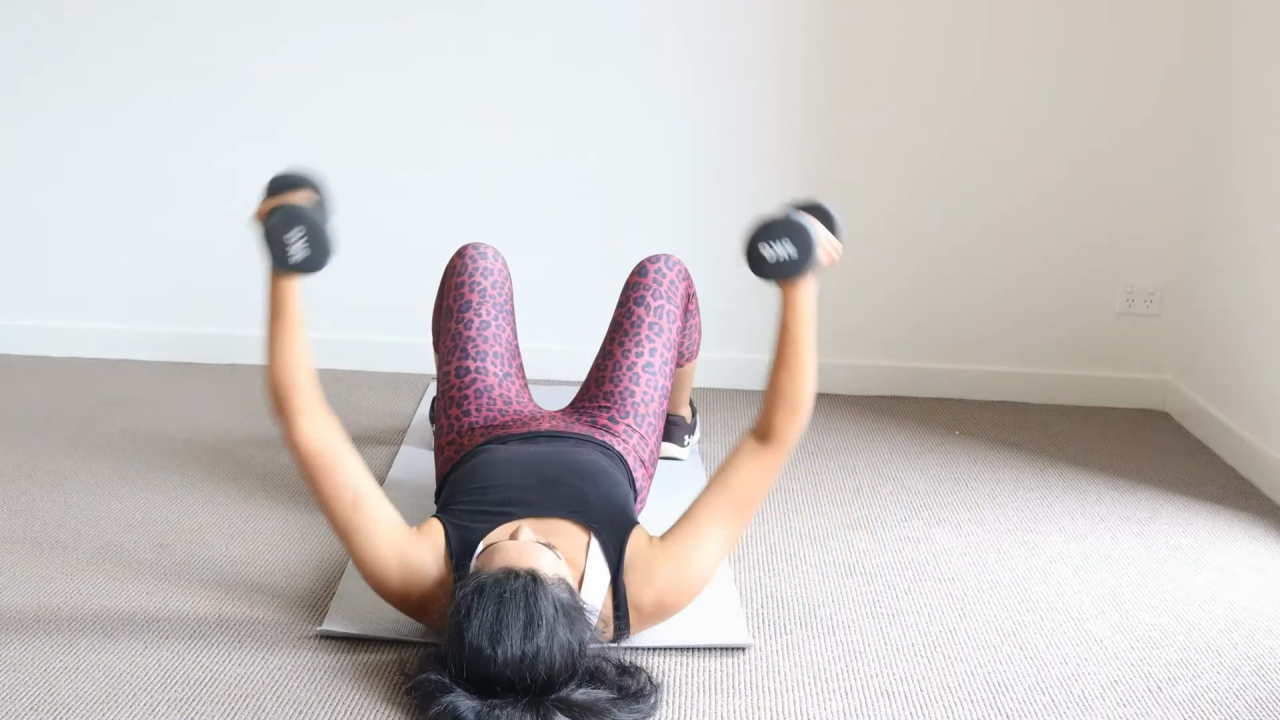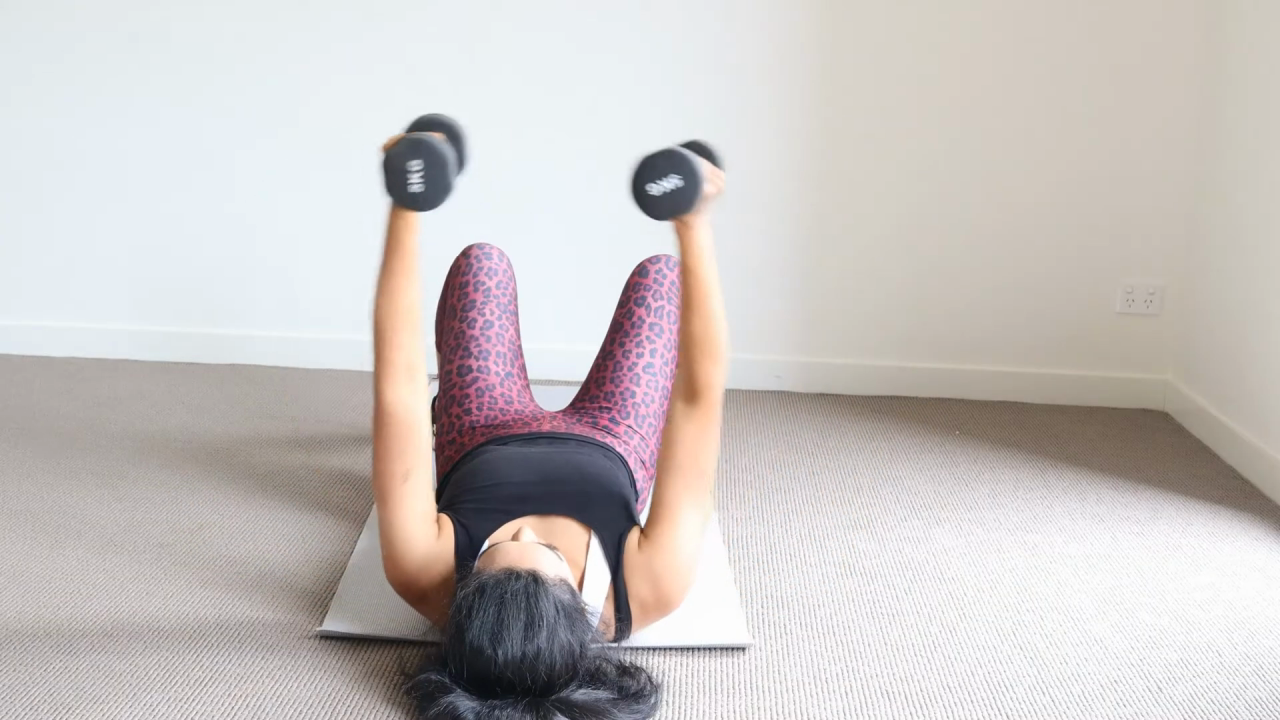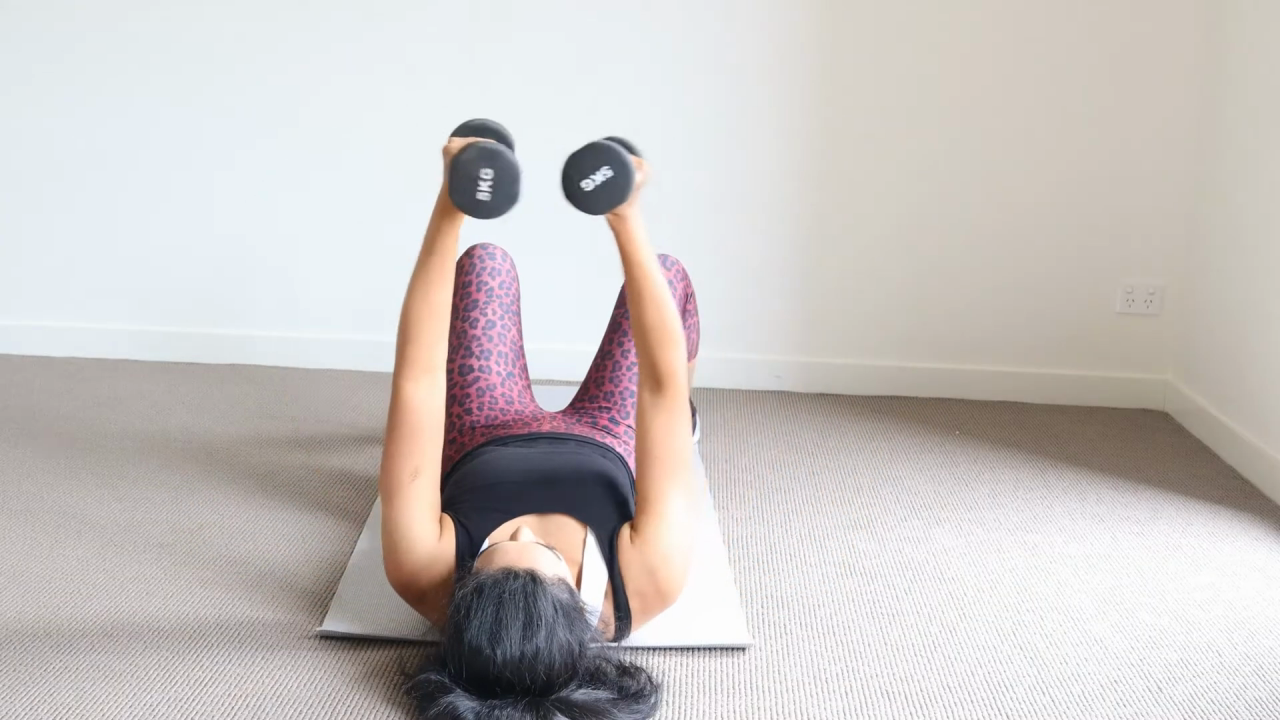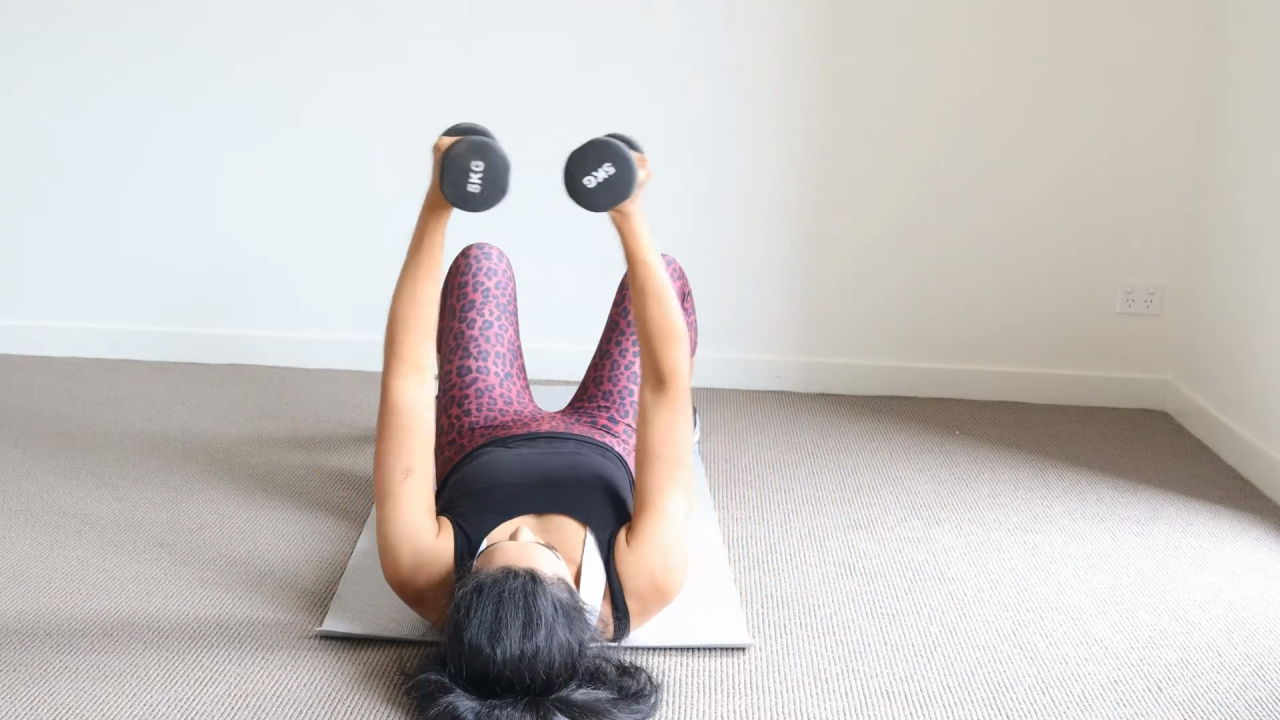
dt=0.3s
person 1, frame 1
left shoulder: (422, 581)
right shoulder: (646, 591)
left elbow: (306, 426)
right elbow: (771, 440)
left wrist: (286, 271)
right wrist: (799, 286)
left hip: (482, 450)
right hip: (604, 457)
left knee: (478, 258)
right knee: (662, 272)
right ankle: (677, 422)
person 1, frame 2
left shoulder: (428, 575)
right shoulder: (645, 589)
left elbow: (396, 390)
right elbow: (704, 396)
left wrist: (405, 213)
right wrist: (693, 226)
left hip: (483, 448)
right hip: (606, 454)
left knee: (482, 262)
right knee: (662, 273)
right ankle: (664, 425)
person 1, frame 3
left shoulder: (429, 576)
right shoulder: (643, 583)
left elbow: (417, 381)
right elbow: (660, 386)
left wrist: (448, 209)
right wrist: (624, 218)
left hip: (483, 447)
right hip: (603, 451)
left knee: (486, 261)
right knee: (665, 273)
right ankle: (683, 423)
person 1, frame 4
left shoulder: (427, 575)
right shoulder: (641, 582)
left elbow: (405, 383)
right elbow: (664, 385)
left wrist: (436, 209)
right wrist: (628, 217)
left hip: (482, 447)
right hip: (603, 450)
left knee: (481, 262)
right knee: (664, 273)
right ankle: (686, 426)
